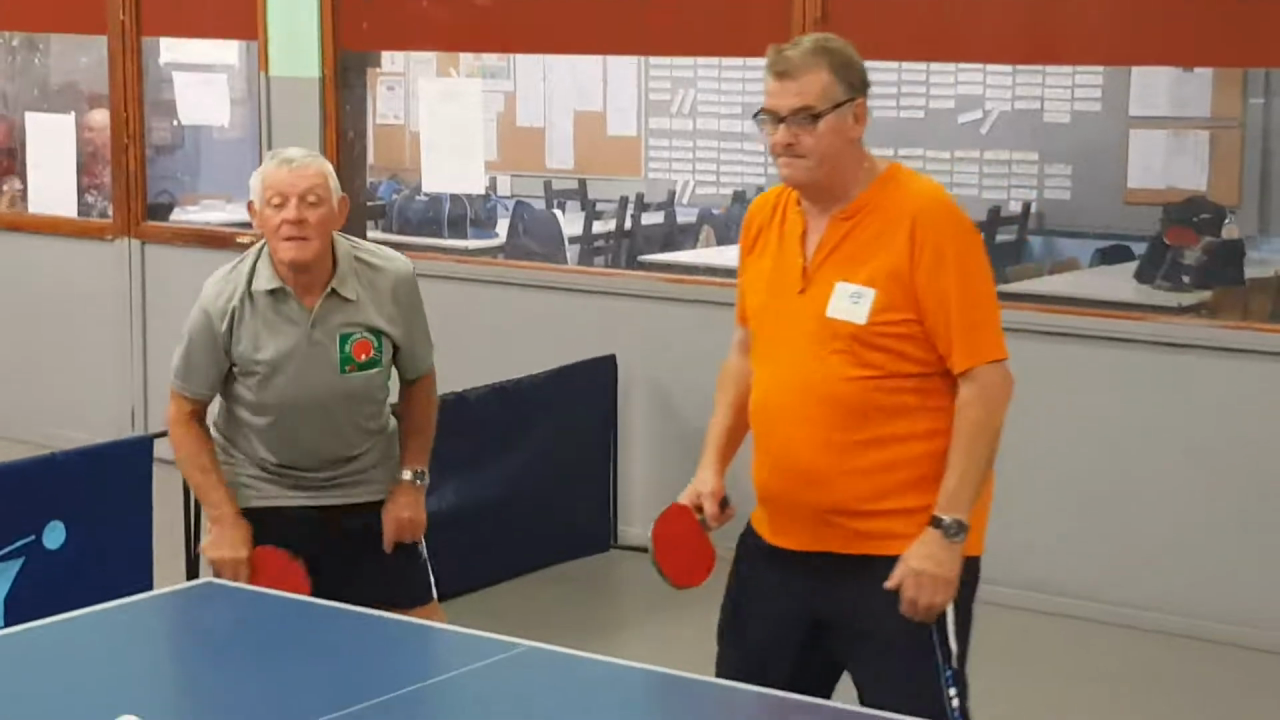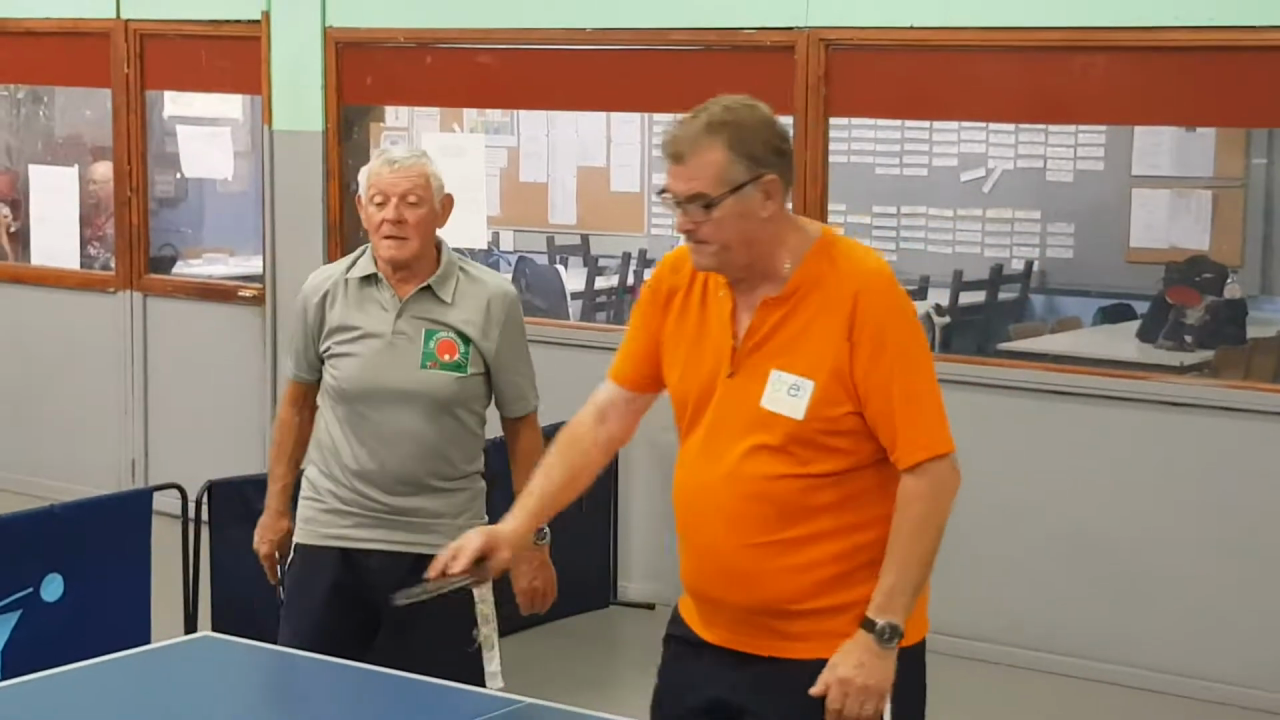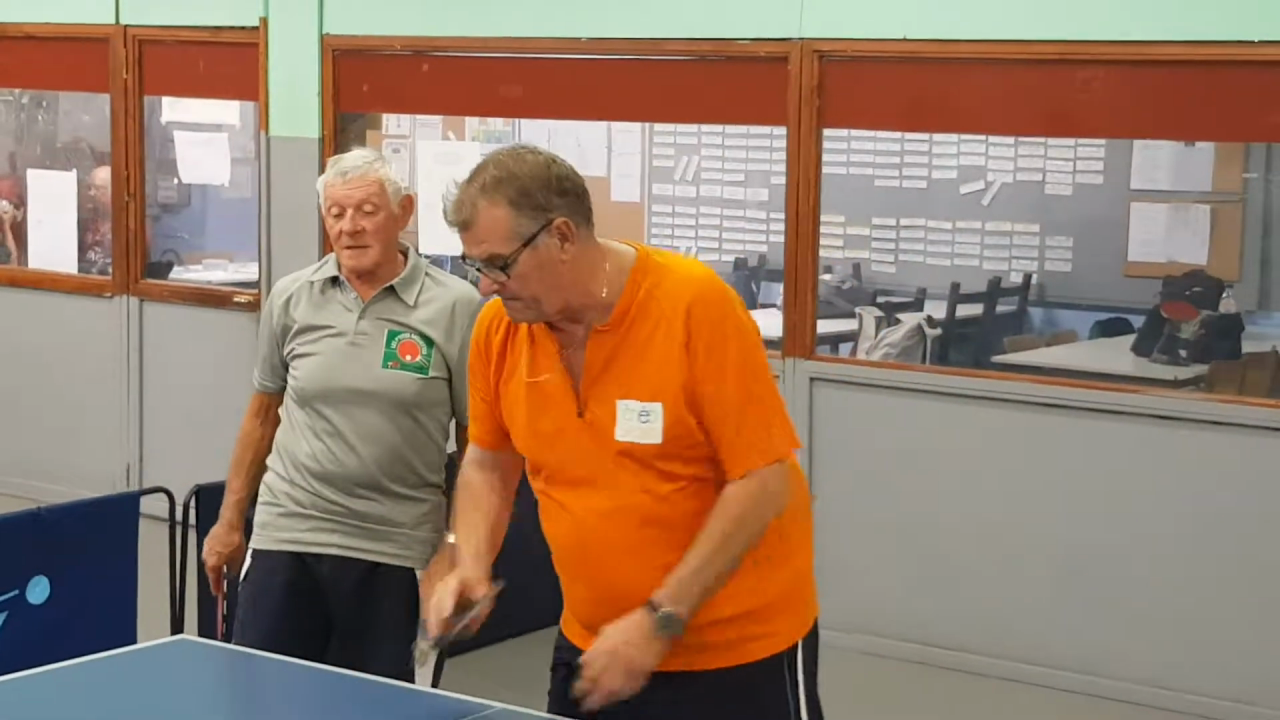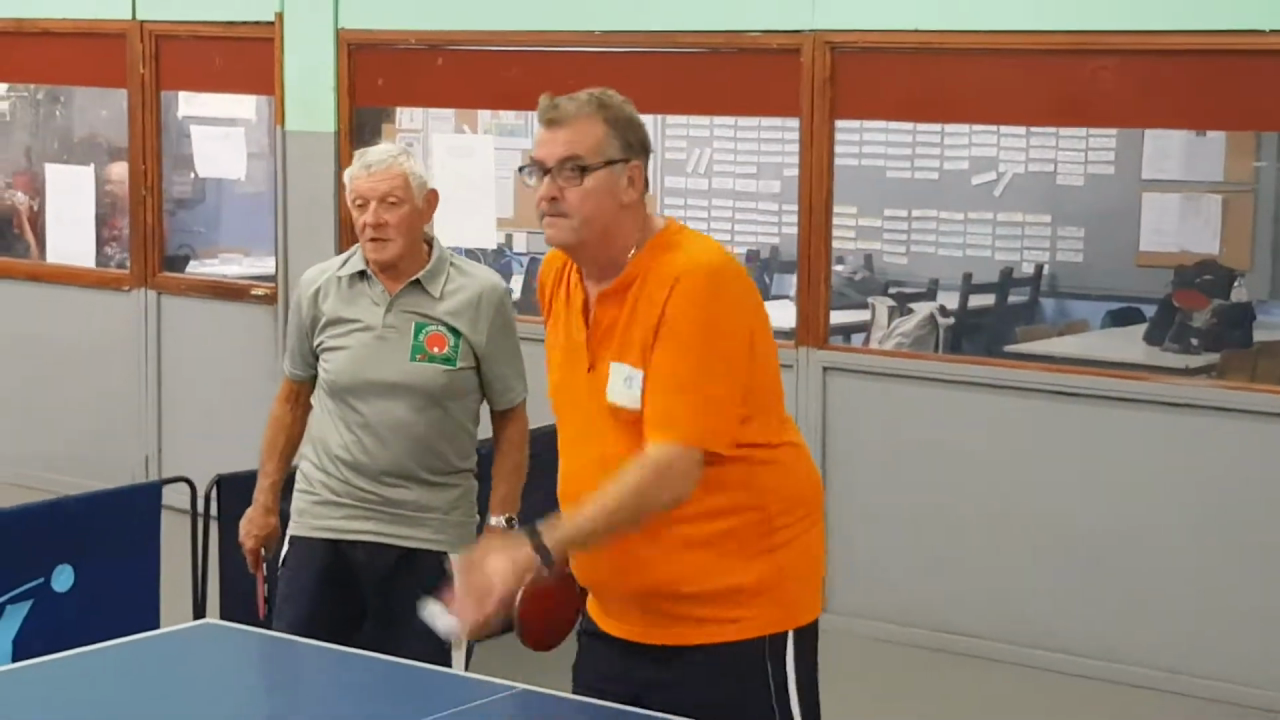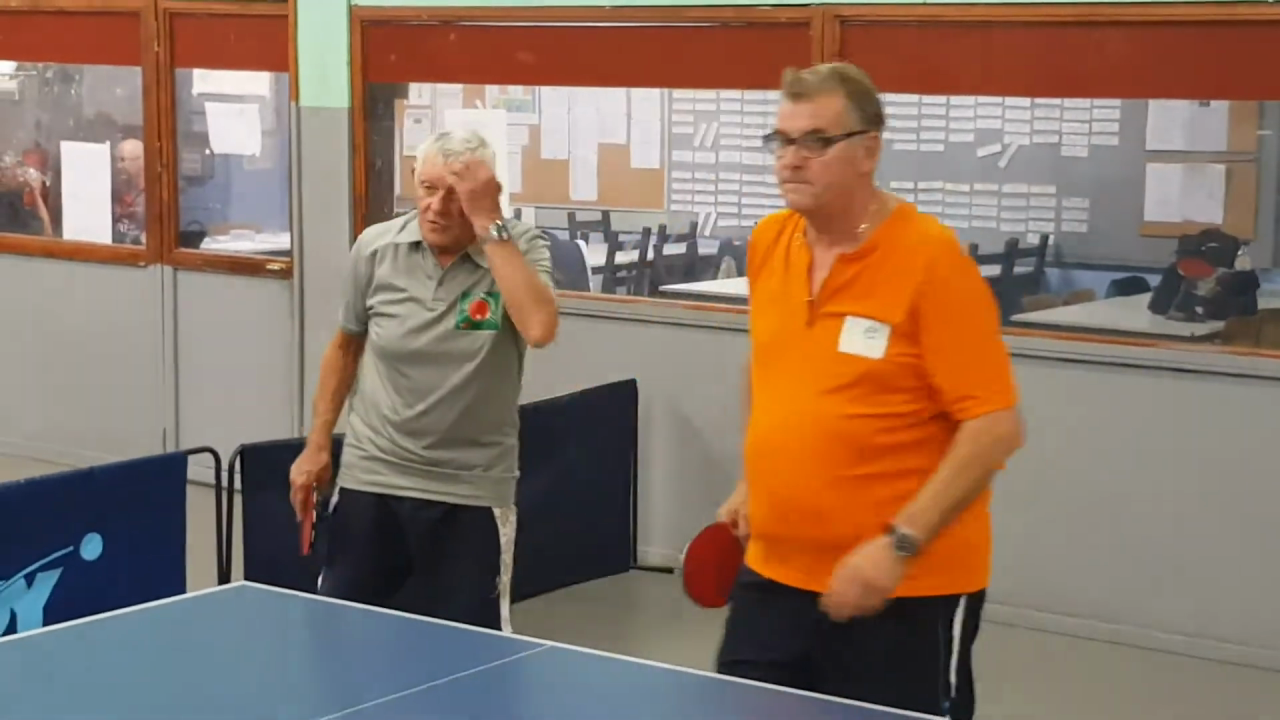
dt=0.7s
person 1, frame 1
left shoulder: (925, 216)
right shoulder: (763, 217)
left elbow: (987, 381)
left wrist: (947, 530)
right wrist: (713, 463)
left hip: (900, 549)
right hip: (777, 542)
person 1, frame 2
left shoulder: (861, 294)
right shoulder: (674, 282)
left elbow: (931, 471)
right elbow: (607, 415)
left wrist: (878, 634)
right wrist: (514, 527)
left hip: (838, 649)
right hip: (706, 634)
person 1, frame 3
left shoulder: (693, 307)
right shoulder: (497, 330)
left elbow: (762, 480)
right elbow: (488, 462)
left wrist: (659, 621)
right wrist: (471, 563)
left hip: (741, 648)
right hip: (600, 646)
person 1, frame 4
left shoulder: (698, 280)
right shoulder: (557, 275)
left elbow: (673, 465)
left wrist: (534, 549)
right wrist: (571, 520)
left hip: (736, 617)
right hip: (616, 616)
person 1, frame 5
left shoulder: (930, 259)
right shoulder: (767, 241)
left elbow: (997, 426)
left wrist: (898, 545)
left hip: (908, 587)
right hip: (777, 575)
person 2, frame 1
left shoulder: (391, 279)
right shoulder: (224, 298)
left elbow: (418, 381)
right elbow: (185, 414)
left wrist: (411, 480)
right wrist: (223, 521)
left hip: (370, 492)
right hip: (256, 497)
person 2, frame 2
left shoulder: (491, 301)
right shoulder: (324, 293)
left elbow: (522, 426)
right elbow: (298, 401)
left wrist: (534, 540)
right wrist: (276, 507)
left hip: (442, 547)
right hip: (330, 539)
person 2, frame 3
left shoulder: (455, 306)
right shoulder: (290, 298)
right elbow: (263, 413)
right wrist: (230, 519)
left hip: (396, 556)
right hip: (285, 542)
person 2, frame 4
left shoulder: (480, 295)
right shoulder: (318, 289)
left elbow: (511, 419)
right elbow: (294, 398)
left wrist: (500, 526)
right wrist: (265, 500)
left hip: (429, 539)
right hip: (322, 530)
person 2, frame 5
left shoulder: (518, 246)
right shoulder: (375, 249)
left elbow: (540, 330)
right elbow: (345, 346)
left wrist: (488, 225)
right wrist: (318, 443)
left hip: (470, 493)
right hip: (370, 482)
